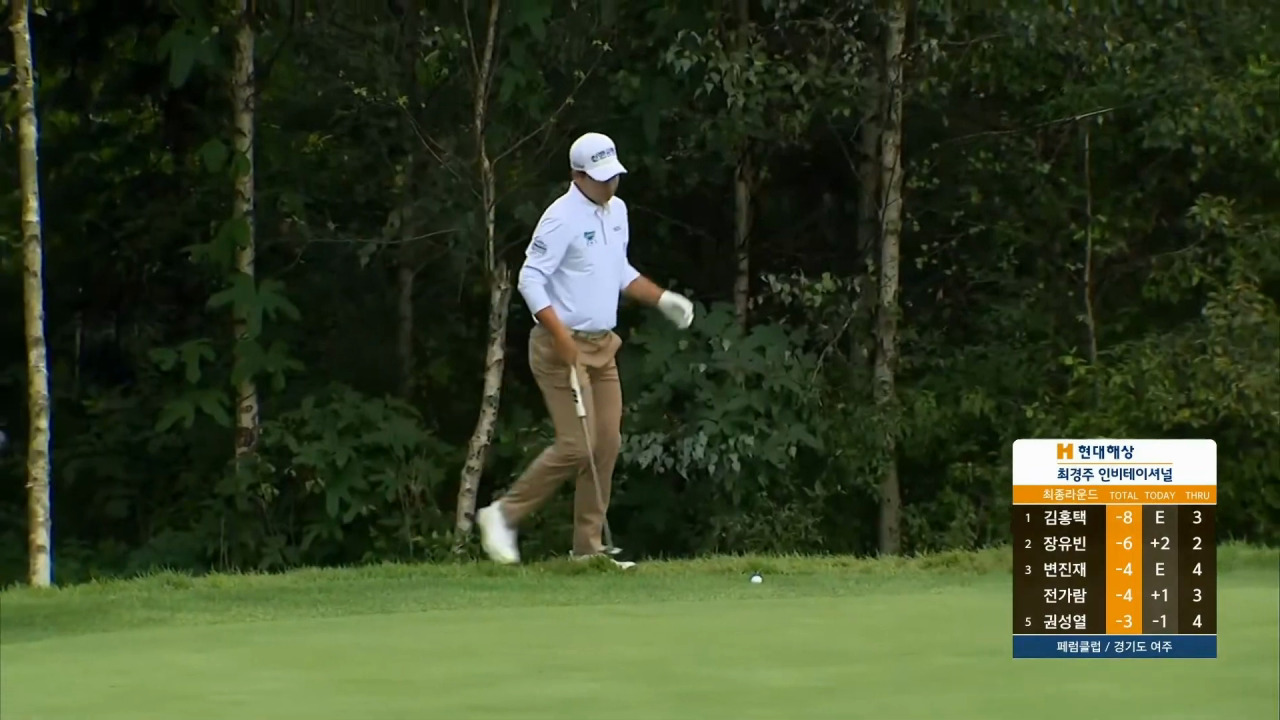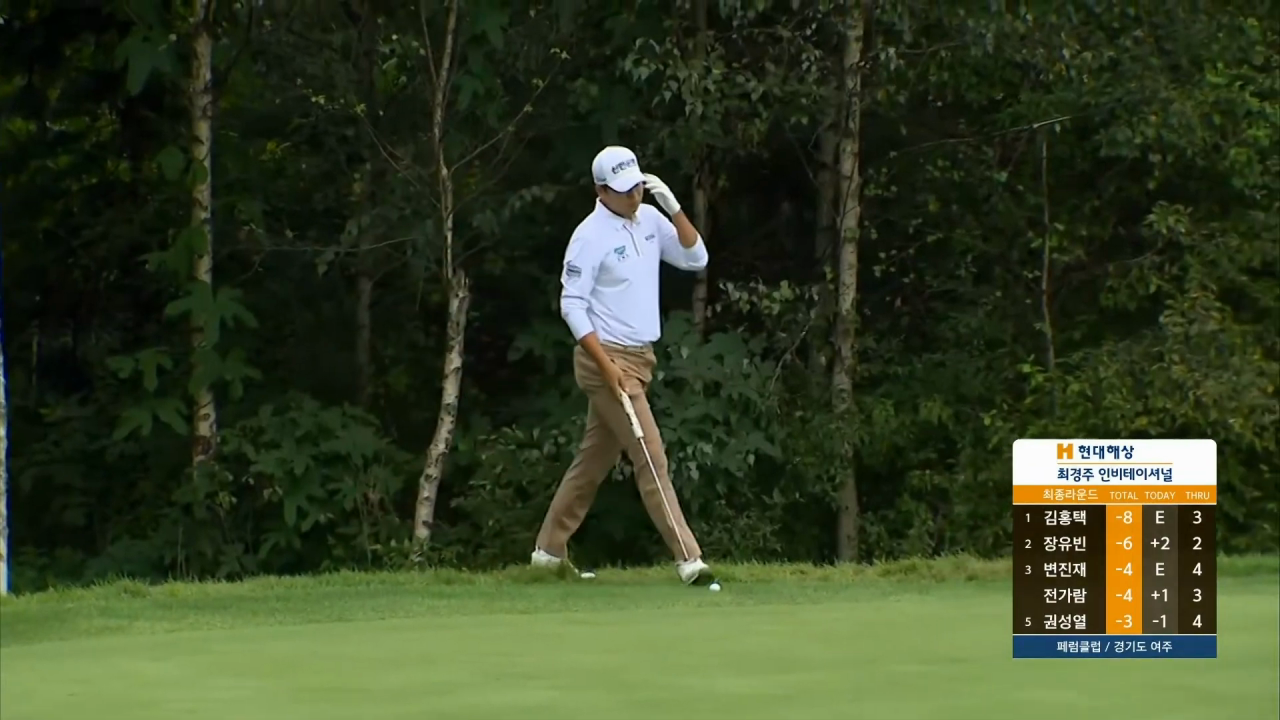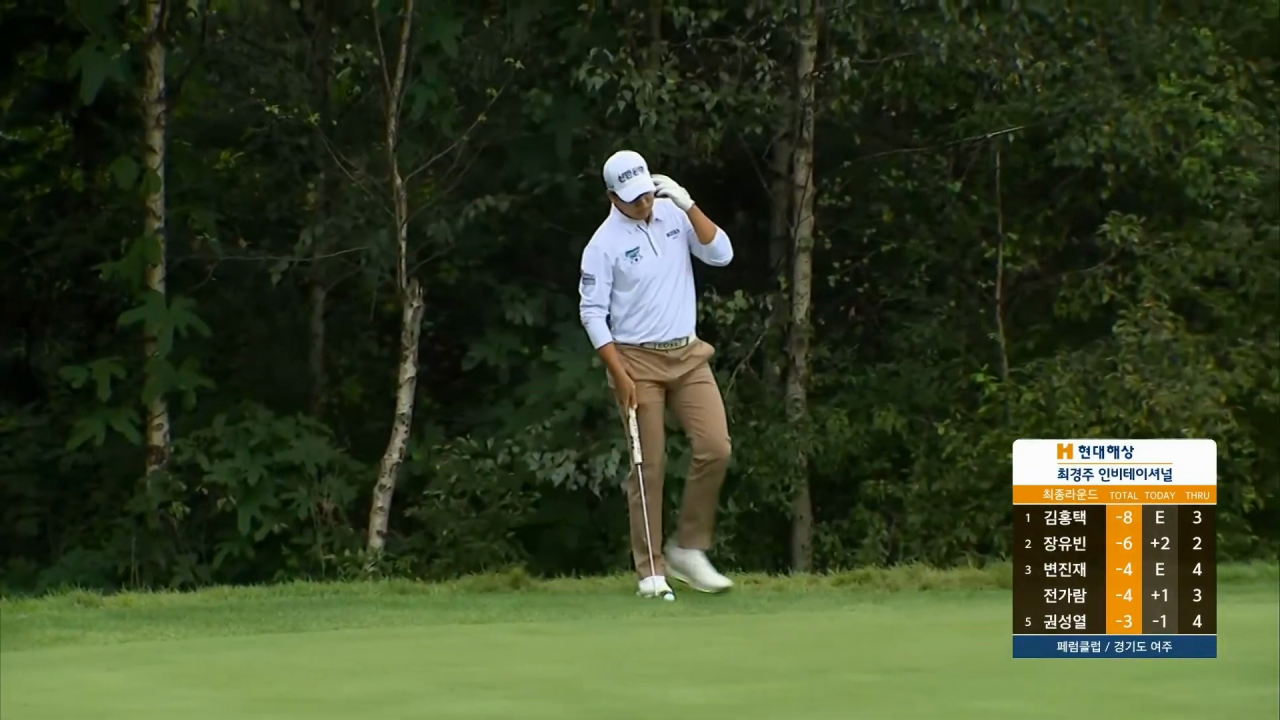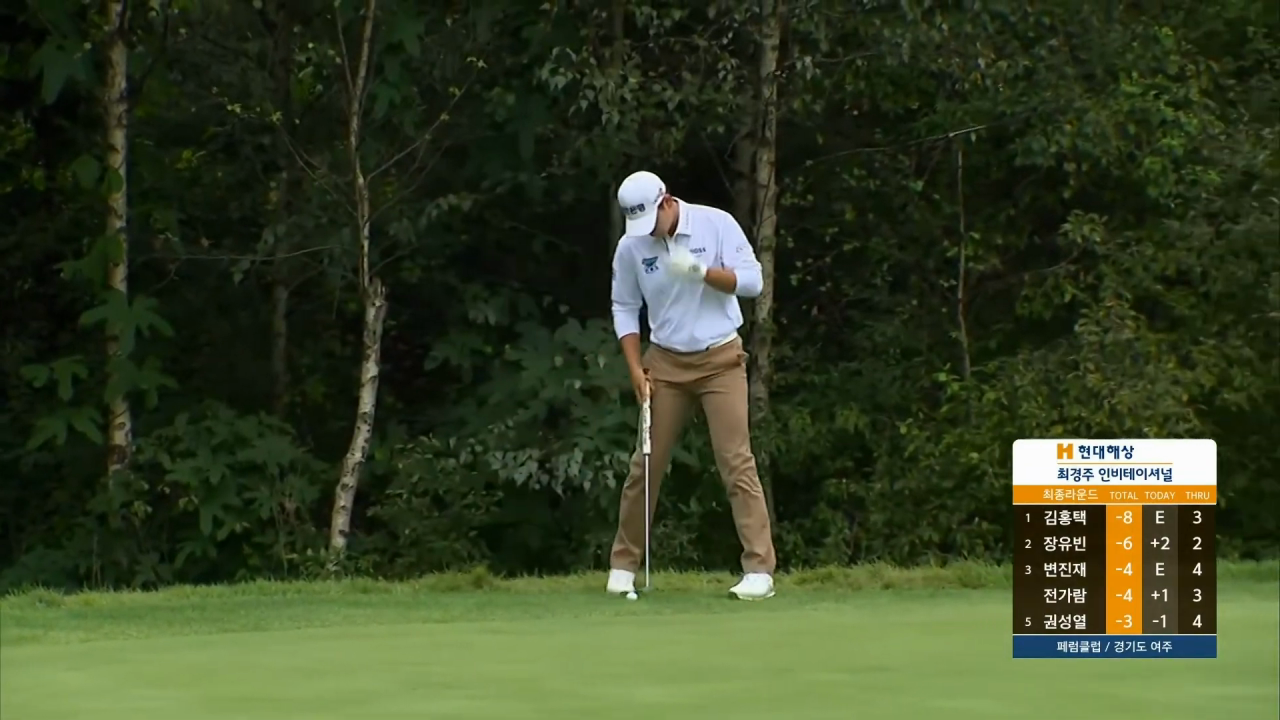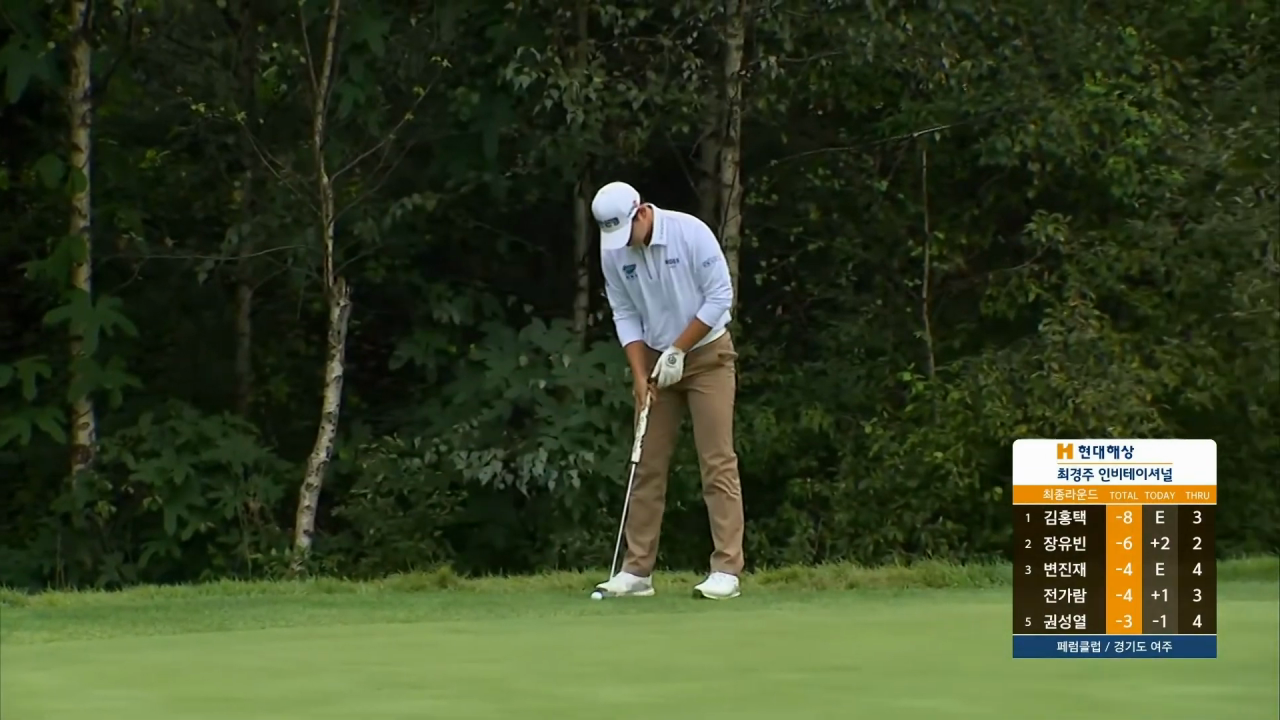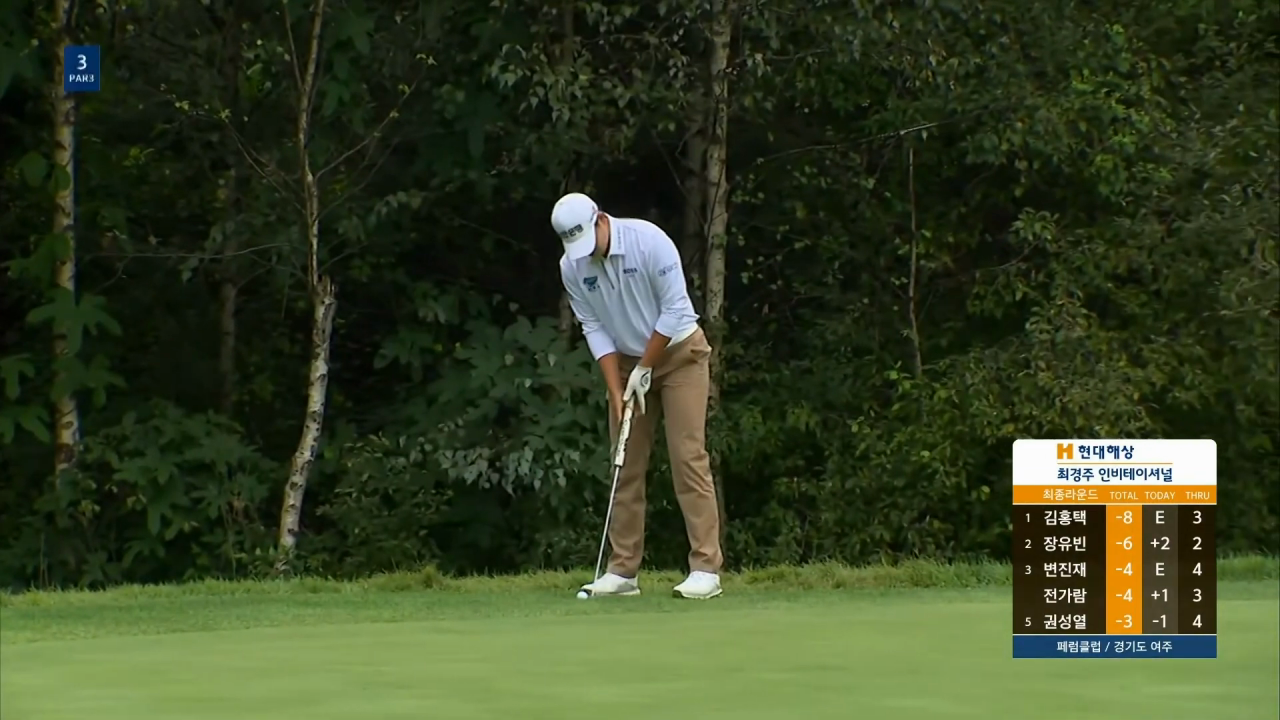
dt=0.4s
person 1, frame 1
left shoulder: (616, 210)
right shoulder: (561, 216)
right elbow: (530, 278)
left wrist: (663, 299)
right wrist: (560, 335)
left hip: (602, 345)
right hip: (562, 347)
left knee: (606, 447)
right knee: (575, 446)
left ankle: (587, 547)
right ankle: (505, 513)
person 1, frame 2
left shoulder: (649, 218)
right shoulder: (590, 236)
left elbow: (696, 259)
right elbow: (572, 306)
left wrist: (674, 209)
right wrist: (606, 363)
left hip: (638, 357)
right hip: (607, 360)
left knee: (595, 460)
right knee: (650, 456)
left ankle: (549, 549)
right ankle: (687, 557)
person 1, frame 3
left shoulder: (674, 214)
right shoulder: (604, 243)
left elbow: (721, 255)
right elbow: (592, 314)
left wrist: (688, 203)
right wrist: (621, 375)
left hip: (688, 355)
right hip: (637, 360)
left knee: (715, 450)
right knee: (649, 466)
left ankle: (688, 549)
right ankle: (650, 568)
person 1, frame 4
left shoulder: (715, 223)
right shoulder: (630, 247)
left elbow: (752, 282)
right elbow: (624, 309)
left wrist: (702, 270)
right wrist: (635, 366)
left hip: (721, 359)
right hip: (666, 362)
left knee: (736, 461)
right knee: (647, 464)
left ankle: (759, 569)
right ankle: (623, 564)
person 1, frame 5
left shoulder: (691, 232)
right shoulder: (612, 253)
left elbow: (720, 297)
right elbow: (625, 316)
left wrist: (677, 350)
right wrist: (639, 374)
left hip: (707, 355)
right hip: (656, 361)
left knee: (716, 461)
right knee: (647, 464)
left ankle: (726, 570)
right ankle: (637, 570)
person 1, frame 6
left shoulder: (649, 240)
right shoulder: (571, 266)
left elbow: (675, 309)
right elbow: (594, 328)
left wrist: (644, 368)
right wrist: (615, 389)
left hip: (680, 353)
right hip: (627, 363)
left knee: (687, 456)
right knee: (627, 465)
left ankle: (705, 568)
right ankle: (623, 570)
